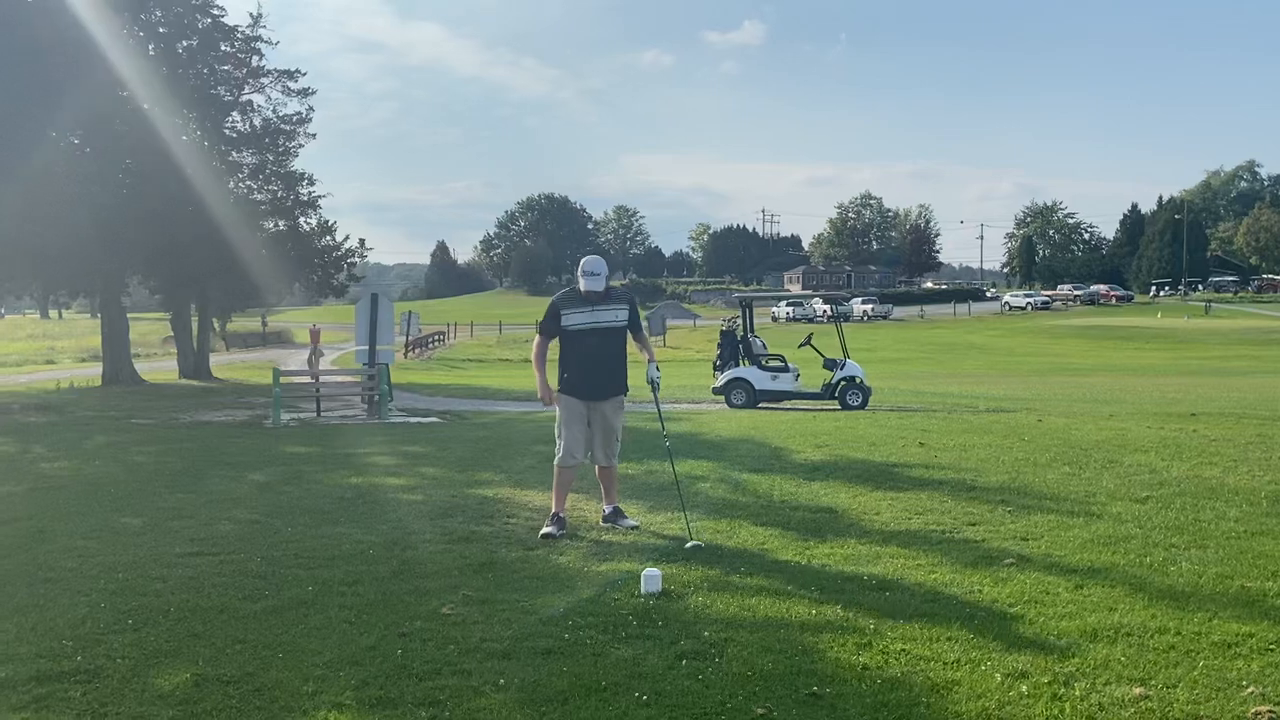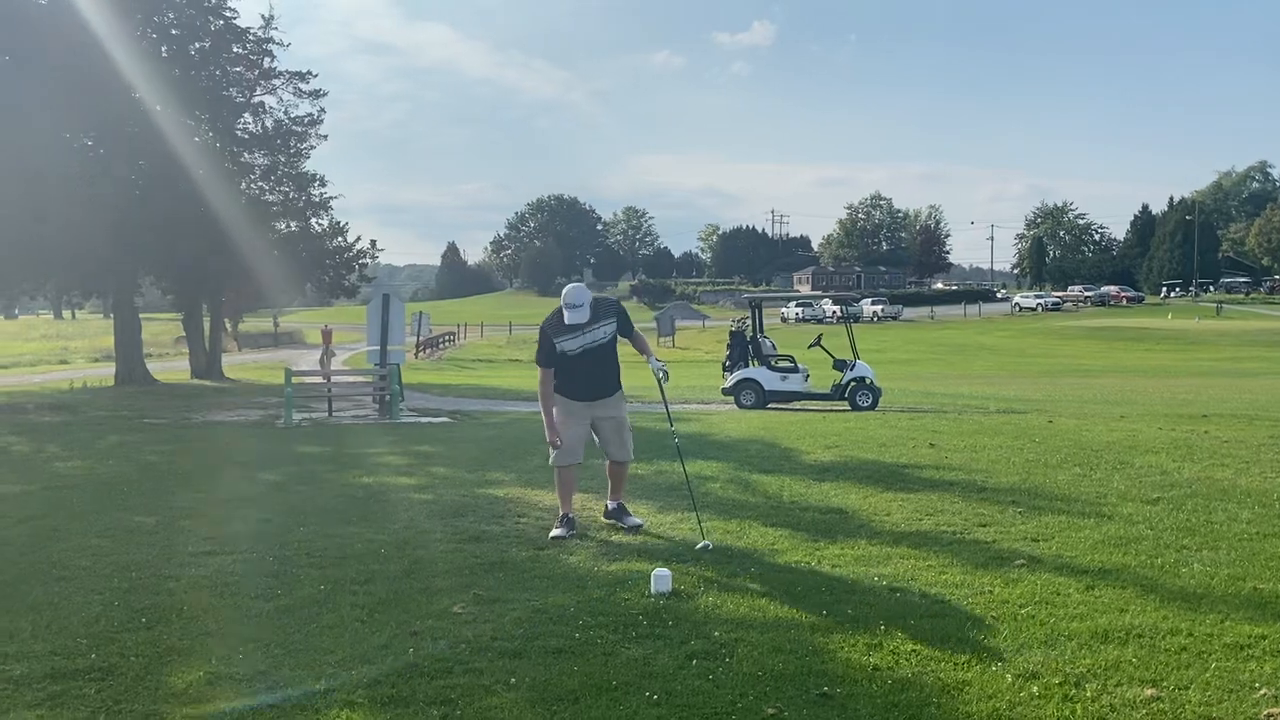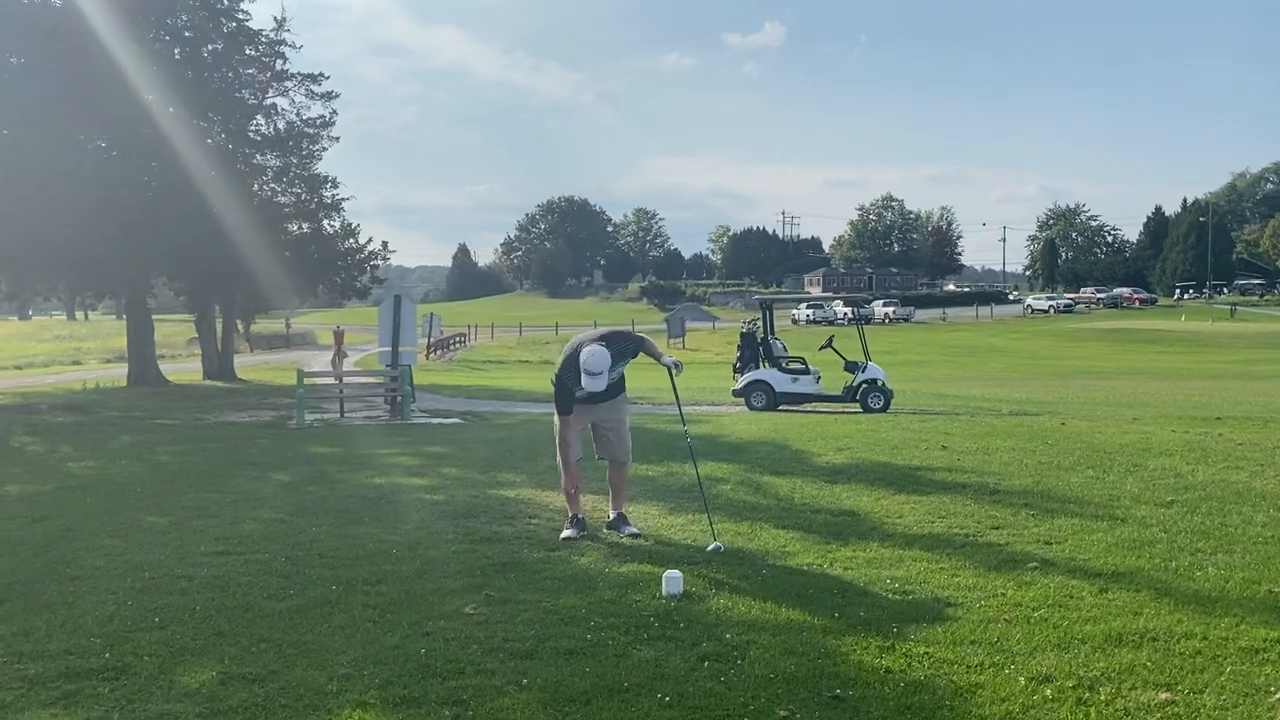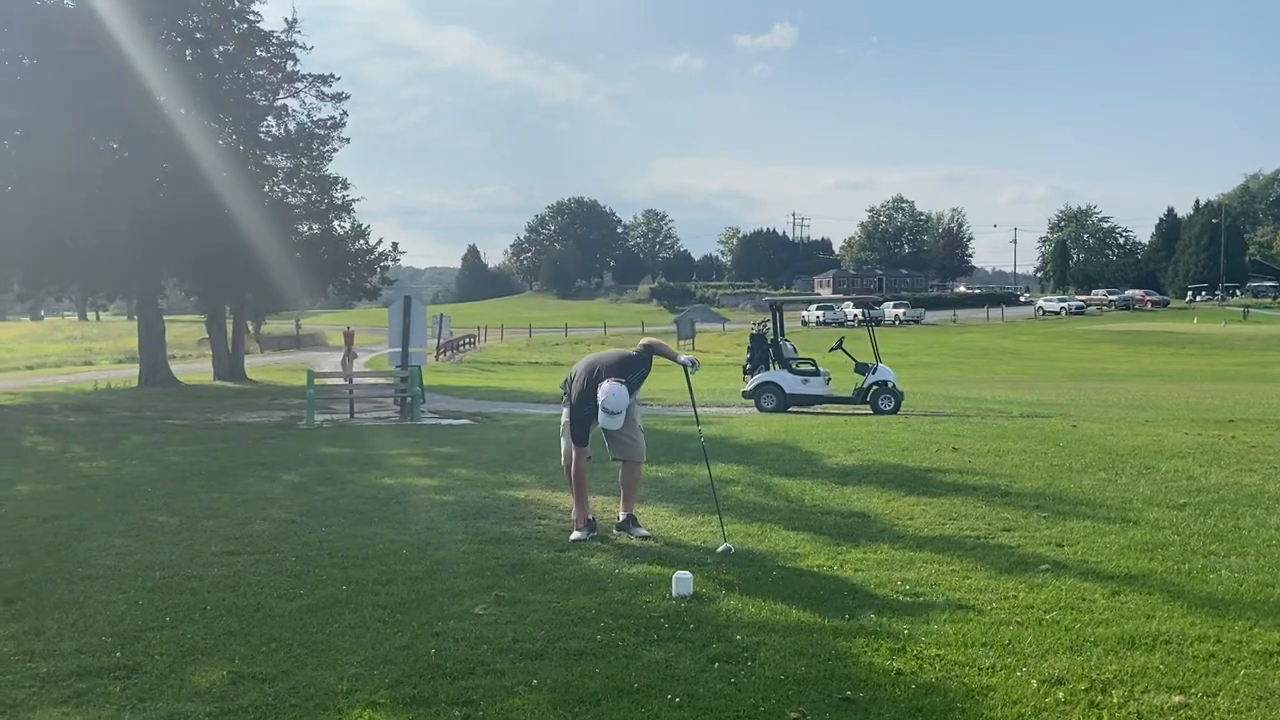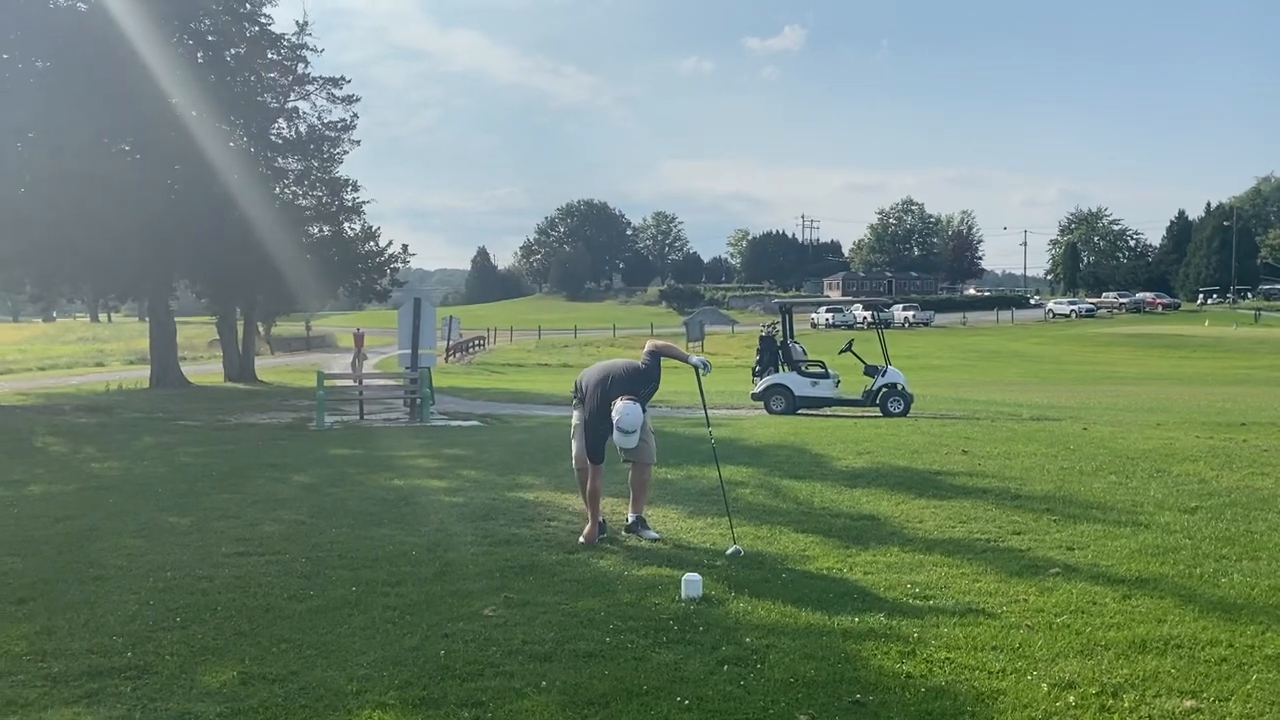
dt=0.3s
person 1, frame 1
left shoulder: (624, 300)
right shoulder: (562, 303)
left elbow: (639, 335)
right elbow: (541, 342)
left wrist: (651, 362)
right wrist: (541, 382)
left hip: (611, 393)
right hip: (571, 395)
left knee: (607, 455)
right knee: (567, 456)
left ankle: (610, 510)
right ankle: (557, 516)
person 1, frame 2
left shoulder: (610, 307)
right shoulder: (550, 327)
left elbow: (632, 334)
right elbow: (545, 379)
left wrist: (651, 358)
right wrist: (549, 424)
left hip: (609, 396)
right hip: (568, 400)
left knee: (621, 452)
right knee: (564, 457)
left ankle: (616, 506)
right ankle: (566, 517)
person 1, frame 3
left shoulder: (622, 341)
right shoulder: (567, 372)
left elbow: (642, 340)
right elbow: (564, 426)
left wrist: (662, 357)
right wrist: (566, 474)
left hip: (613, 399)
right hip: (575, 404)
left knee: (620, 456)
right knee: (569, 458)
left ankle: (616, 516)
right ankle: (575, 518)
person 1, frame 4
left shoulder: (635, 366)
right shoulder: (581, 404)
left elbow: (647, 342)
right elbow: (579, 457)
left wrist: (678, 357)
right wrist: (578, 507)
left hip: (622, 398)
right hip: (578, 395)
left knee: (635, 454)
right knee: (570, 456)
left ankle: (626, 517)
right ankle: (586, 519)
person 1, frame 5
left shoulder: (646, 378)
right shoulder: (596, 419)
left elbow: (651, 344)
right elbow: (595, 474)
left wrist: (689, 358)
right wrist: (592, 523)
left hip: (632, 393)
right hip: (587, 400)
left knee: (645, 456)
right knee: (582, 460)
left ankle: (635, 519)
right ankle: (597, 521)
